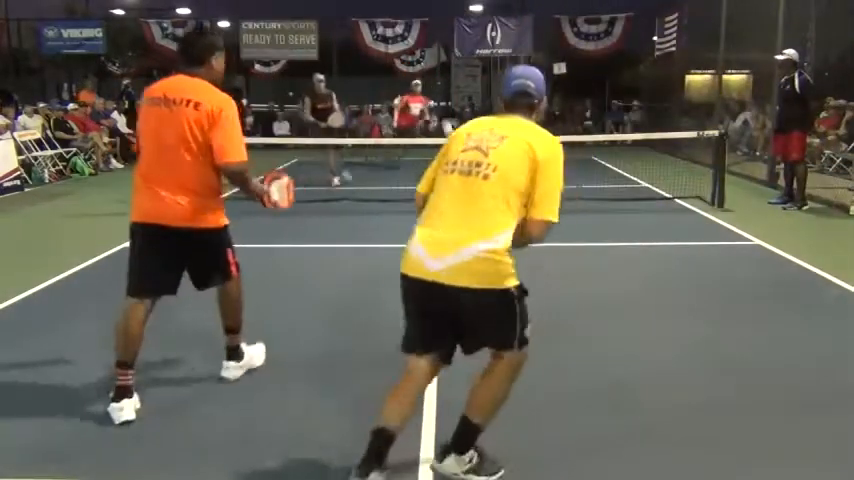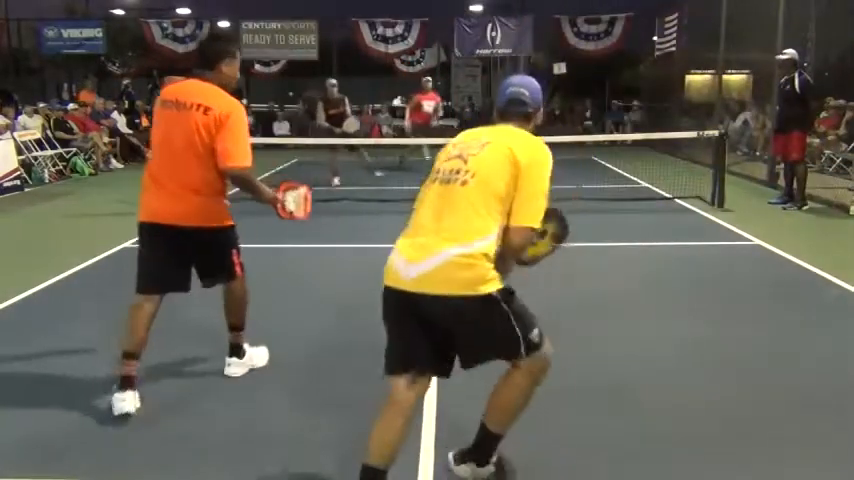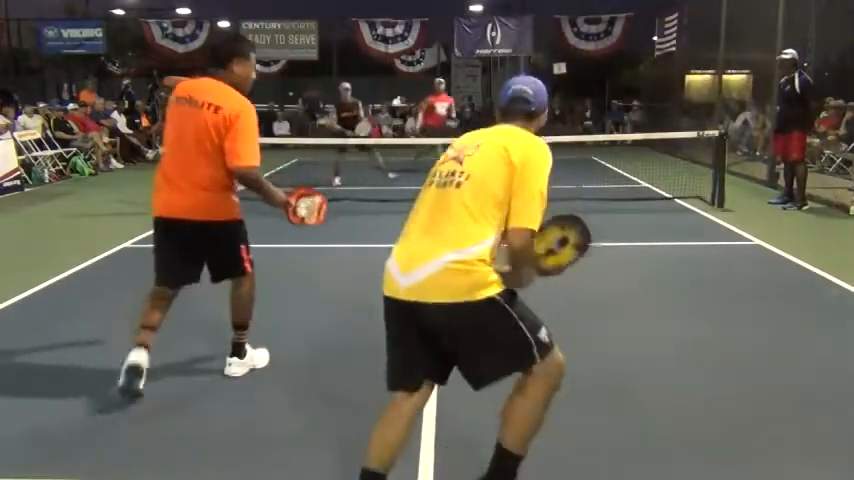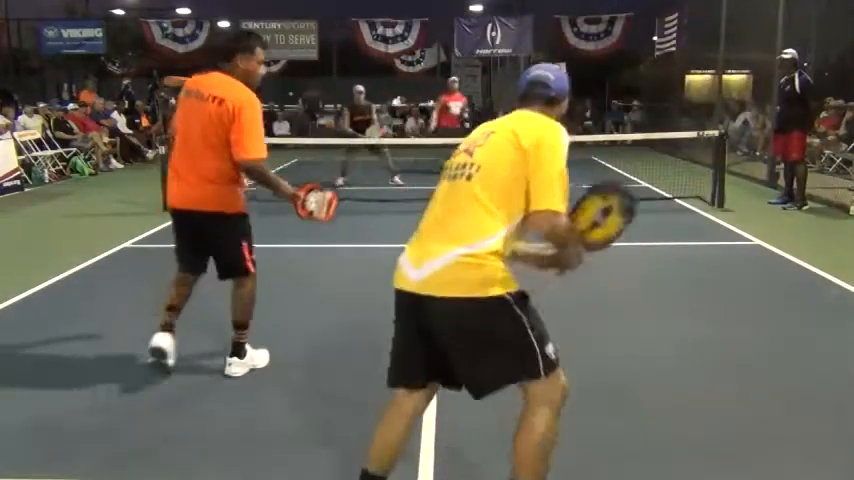
dt=0.1s
person 1, frame 1
left shoulder: (467, 130)
right shoulder: (544, 143)
left elbow: (422, 200)
right elbow: (538, 228)
left hip: (420, 263)
right hip: (481, 272)
left knee: (421, 364)
right knee: (510, 356)
person 1, frame 2
left shoulder: (459, 140)
right shoulder: (533, 149)
right elbow: (520, 235)
right wrist: (502, 262)
left hip: (400, 276)
right hip: (464, 279)
left knee: (406, 387)
right knee: (535, 359)
person 1, frame 3
left shoulder: (463, 143)
right shoulder: (531, 148)
right elbow: (519, 236)
right wrist: (519, 273)
left hip: (401, 283)
right hip: (457, 286)
left knee: (406, 399)
right knee: (547, 368)
person 1, frame 4
left shoulder: (484, 131)
right shoulder: (548, 133)
right elbow: (550, 221)
left wrist: (525, 255)
right wrist: (570, 251)
left hip: (414, 277)
right hip: (470, 281)
left knee: (408, 398)
right knee: (547, 391)
person 2, frame 1
left shoulder: (150, 93)
right shoulder: (218, 103)
right elbow: (231, 166)
right wrist: (255, 189)
left hip: (148, 213)
right hip: (198, 216)
left knee: (139, 300)
right knee: (229, 278)
left ankle: (123, 393)
right ankle: (234, 355)
person 2, frame 2
left shoulder: (166, 95)
right shoulder: (227, 108)
right elbow: (236, 171)
right wrist: (265, 194)
left hip: (156, 212)
right hip: (205, 216)
left knee: (147, 296)
right knee: (234, 278)
left ankle: (126, 384)
right ankle: (237, 353)
person 2, frame 3
left shoulder: (181, 91)
right shoulder: (237, 107)
right elbow: (243, 171)
right wrist: (273, 196)
left hip: (168, 207)
right hip: (212, 211)
left knee: (165, 286)
right knee: (241, 276)
left ankle: (138, 354)
right ankle: (239, 352)
person 2, frame 4
left shoulder: (190, 87)
right shoulder: (244, 100)
right elbow: (249, 162)
right wrist: (281, 188)
left hip: (181, 198)
right hip: (219, 203)
left knee: (187, 270)
right knee: (244, 275)
left ankle: (165, 333)
right ankle: (238, 353)
person 3, frame 1
left shoulder: (803, 80)
right shoulder: (783, 81)
left elbow: (809, 105)
left wrist: (806, 125)
right wrist: (777, 124)
left hip: (797, 127)
right hip: (784, 126)
left knee: (798, 160)
right knee: (786, 160)
left ankle: (800, 199)
right ankle: (788, 194)
person 3, frame 2
left shoulder: (803, 80)
right shoulder: (783, 81)
left elbow: (809, 105)
left wrist: (806, 124)
right wrist: (778, 124)
left hip: (797, 127)
right hip: (784, 126)
left knee: (798, 160)
right knee: (786, 160)
left ankle: (801, 199)
right ankle: (788, 194)
person 3, frame 3
left shoulder: (803, 80)
right shoulder: (783, 81)
left elbow: (809, 104)
left wrist: (807, 125)
right wrist: (778, 125)
left hip: (797, 127)
right hip: (784, 126)
left knee: (797, 160)
right knee: (786, 160)
left ankle: (800, 199)
right ankle: (788, 194)
person 3, frame 4
left shoulder: (803, 80)
right shoulder: (783, 81)
left elbow: (810, 104)
left wrist: (807, 125)
right wrist: (778, 124)
left hip: (797, 127)
right hip: (784, 126)
left knee: (797, 160)
right knee: (786, 160)
left ankle: (800, 199)
right ankle: (788, 194)
